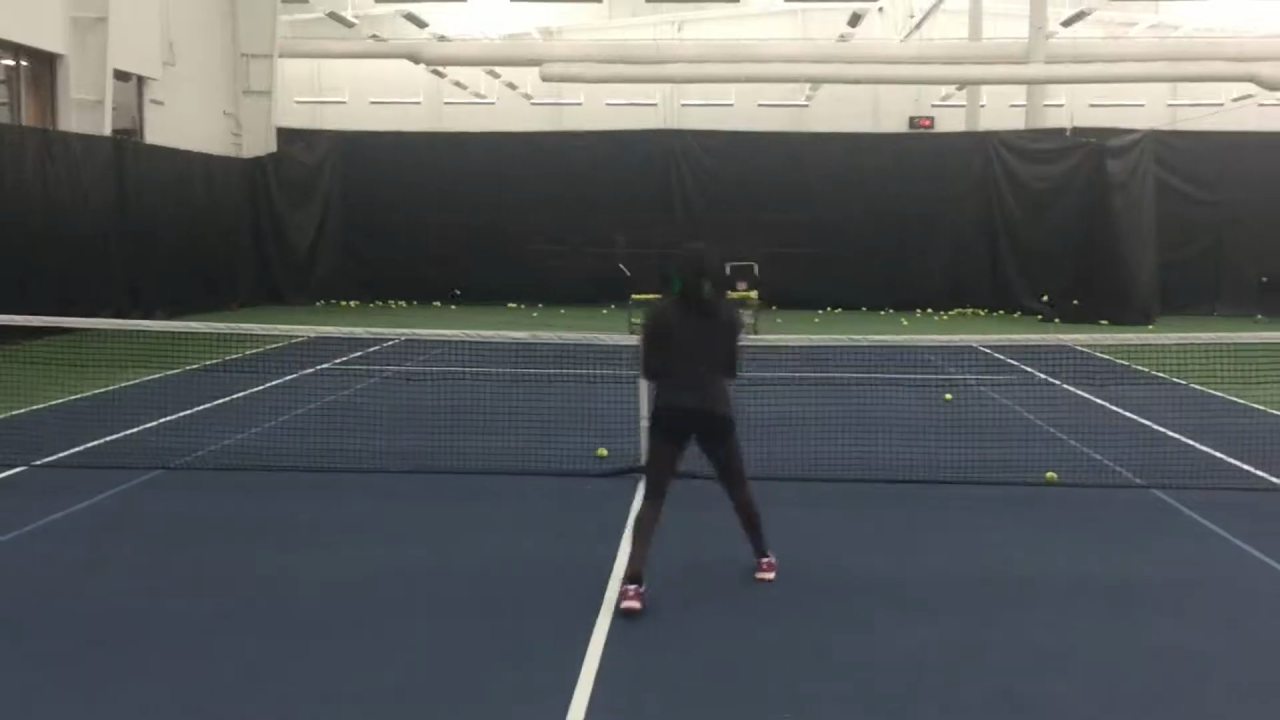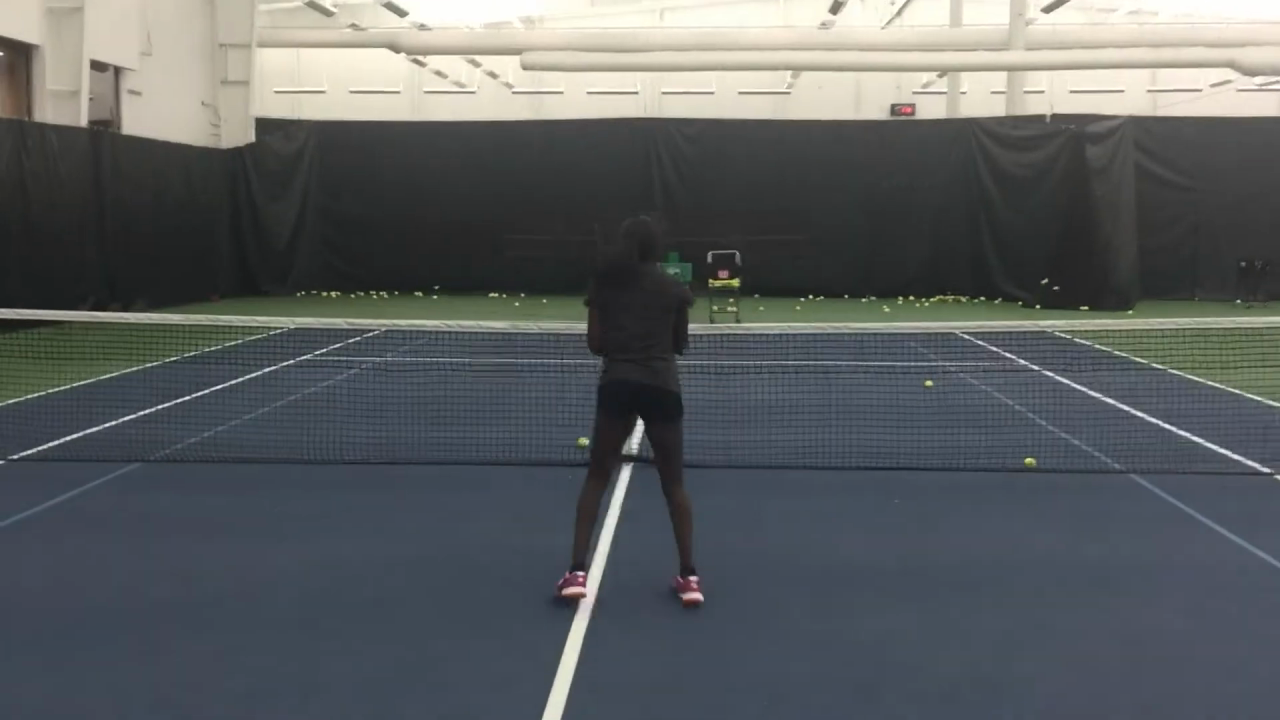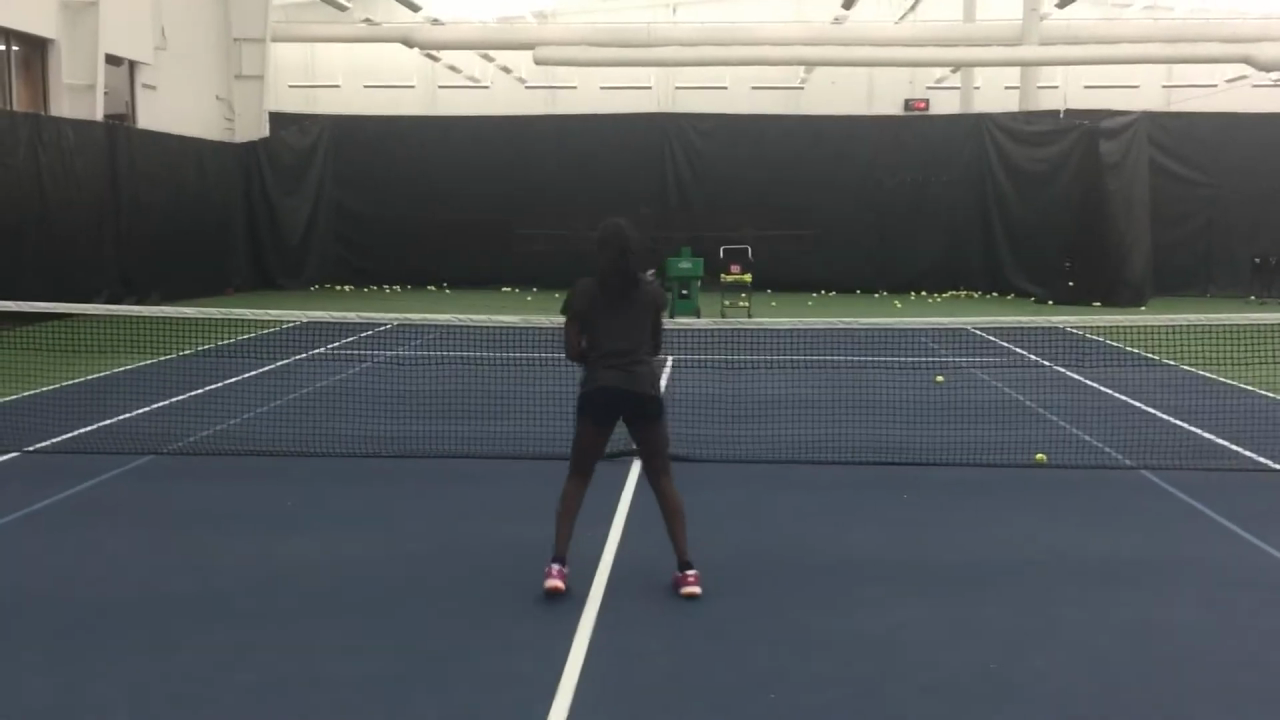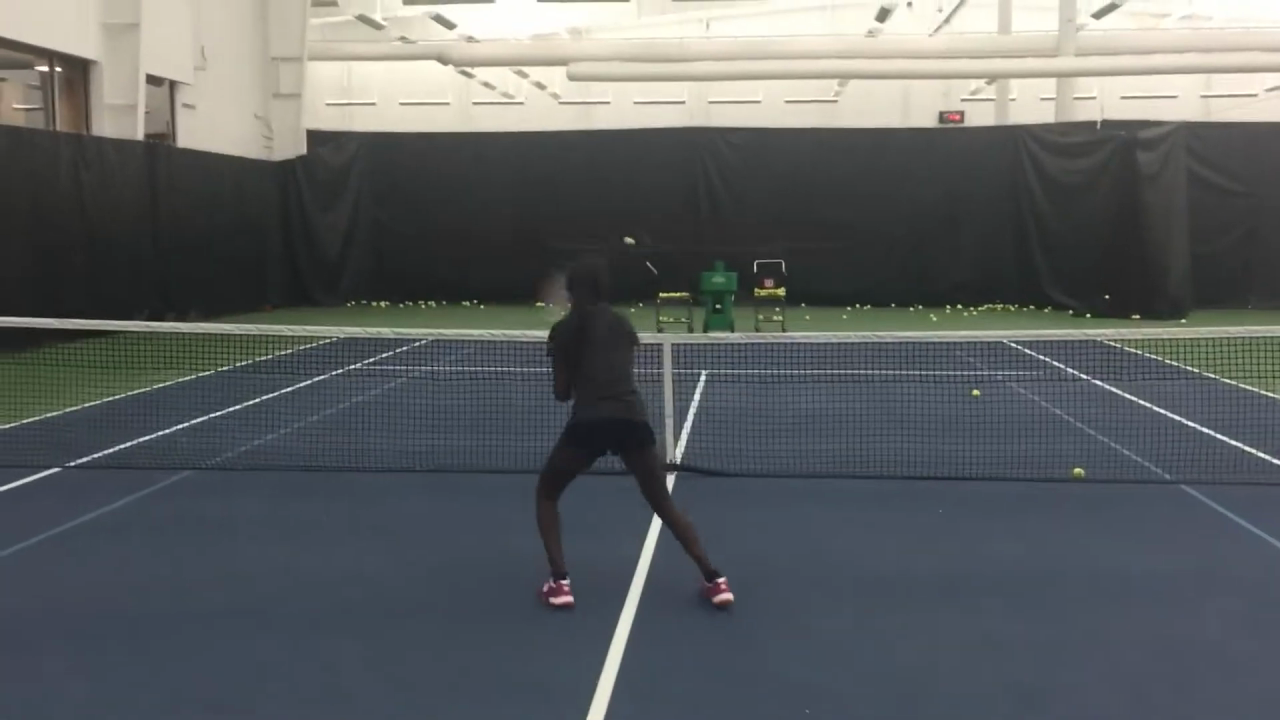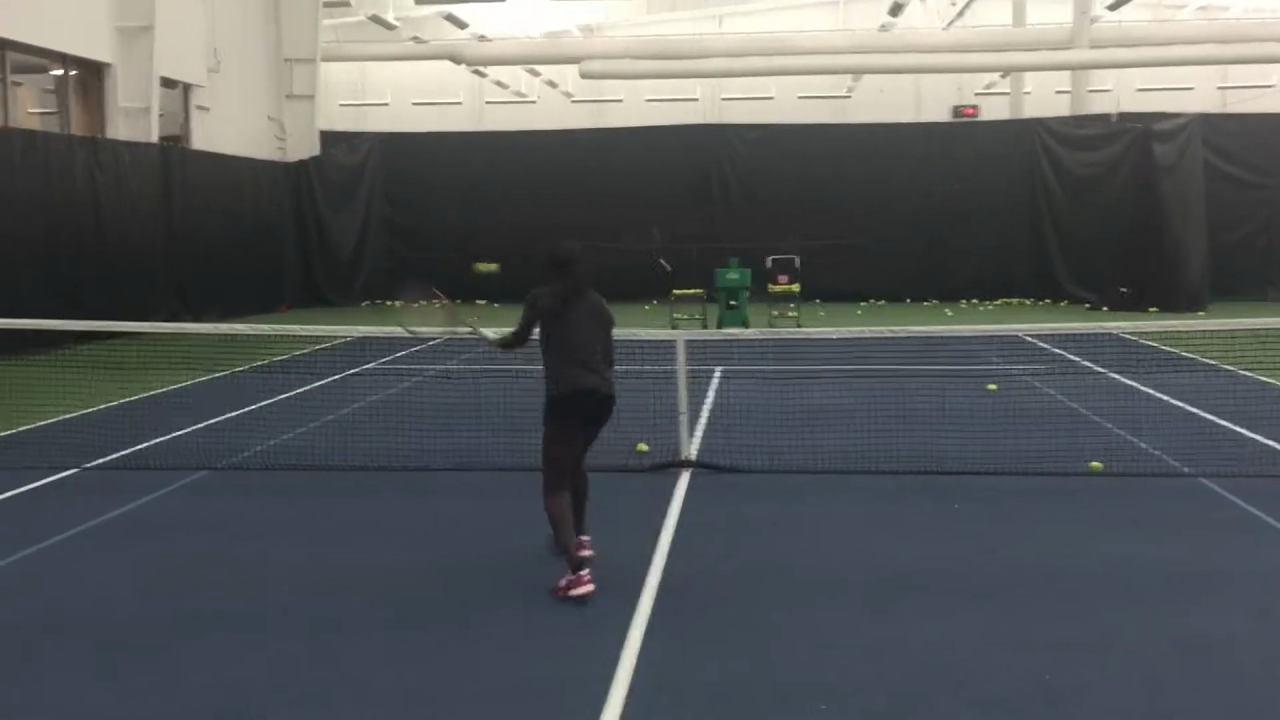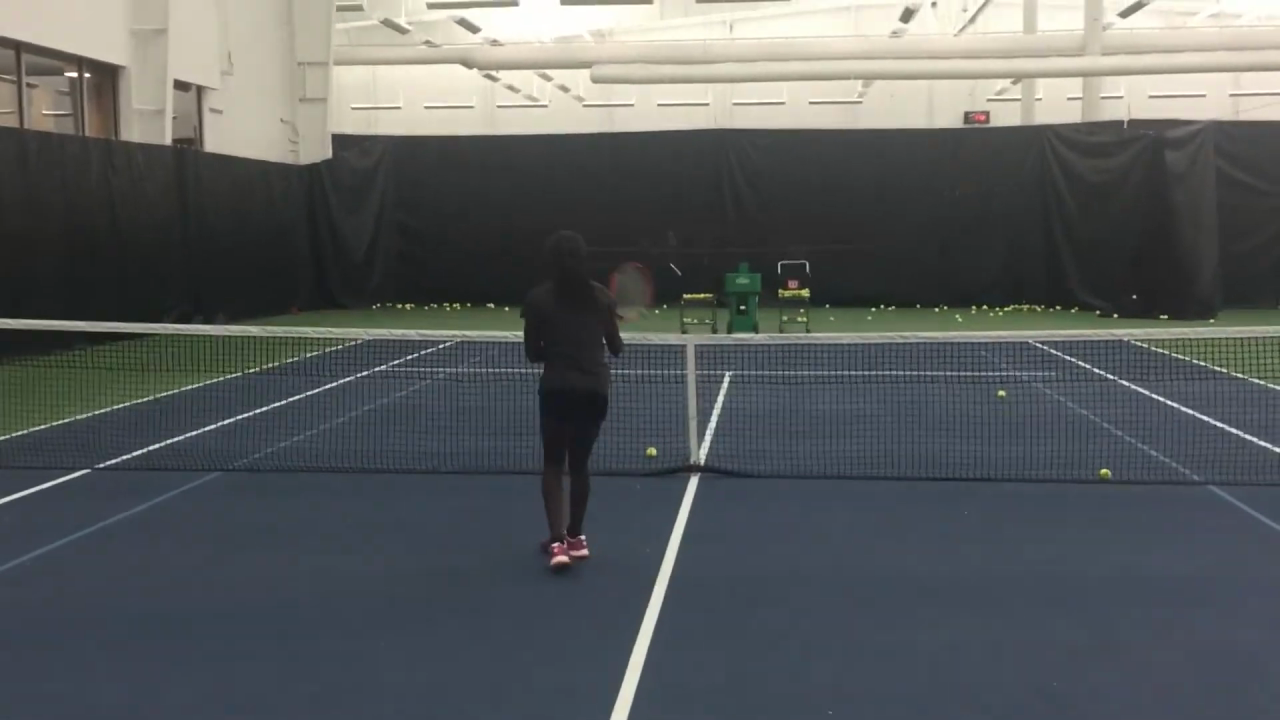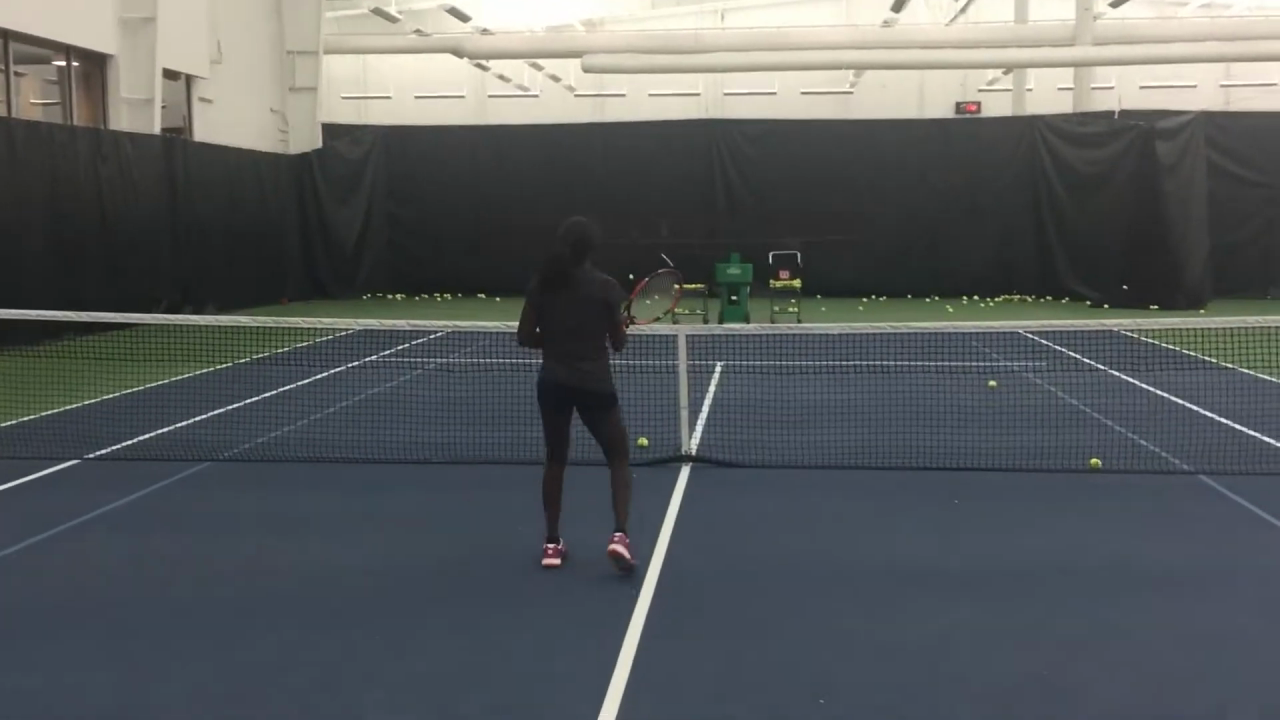
dt=0.4s
person 1, frame 1
left shoulder: (659, 313)
right shoulder: (727, 314)
left elbow: (649, 370)
right elbow: (730, 371)
left hip: (670, 409)
right hip: (713, 409)
left knee: (653, 496)
right knee: (738, 488)
left ankle: (633, 583)
right ankle: (763, 559)
person 1, frame 2
left shoulder: (605, 283)
right shoulder: (675, 289)
left elbow: (595, 342)
right elbow: (680, 345)
left hip: (618, 385)
right hip: (662, 388)
left knee: (597, 479)
right knee: (673, 484)
left ankle: (576, 571)
right ankle: (689, 577)
person 1, frame 3
left shoulder: (581, 293)
right shoulder: (651, 290)
left elbow: (573, 351)
right elbow: (656, 347)
left hip: (599, 391)
right hip: (643, 390)
left knee: (577, 479)
right knee: (661, 479)
left ankle: (557, 567)
right ankle: (687, 571)
person 1, frame 4
left shoulder: (563, 330)
right shoulder: (622, 323)
left elbow: (562, 392)
left hip: (589, 422)
right hip: (632, 418)
left knee: (546, 493)
right knee: (663, 505)
left ankle: (560, 582)
right ankle: (715, 580)
person 1, frame 5
left shoulder: (543, 298)
right shoulder: (598, 303)
left elbow: (518, 339)
left wrist: (495, 341)
left hip: (568, 394)
right hip: (602, 395)
left knee: (554, 487)
right knee: (574, 462)
left ankle: (579, 571)
right ankle: (580, 539)
person 1, frame 6
left shoulder: (538, 298)
right shoulder: (601, 295)
left elbow: (533, 353)
right elbow: (616, 348)
left hip: (557, 389)
right hip: (594, 390)
left knee: (553, 464)
right knee: (579, 464)
left ankle: (559, 542)
right ankle: (574, 536)
person 1, frame 7
left shoulder: (542, 283)
right shoulder: (607, 287)
left elbow: (525, 337)
right elbow: (617, 344)
right wrist: (621, 325)
left hip: (553, 382)
right hip: (595, 385)
left knee: (556, 460)
right knee: (619, 460)
left ankle: (553, 544)
right ankle: (620, 536)
